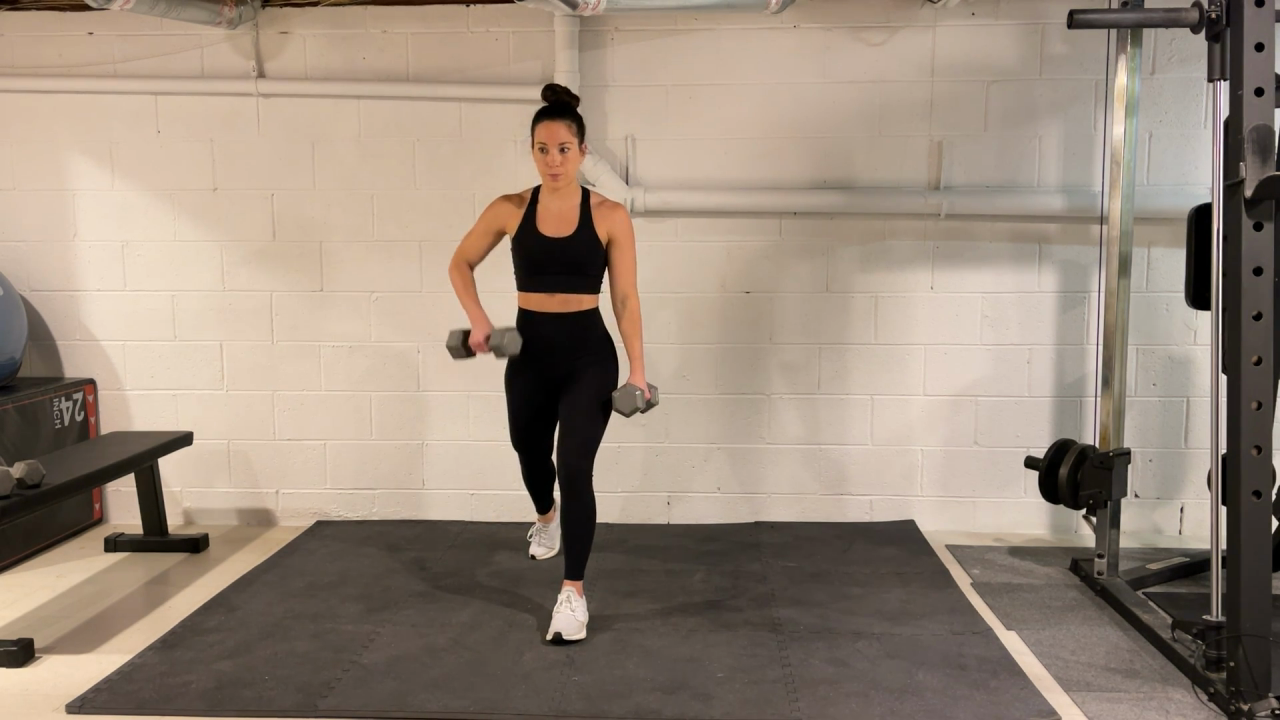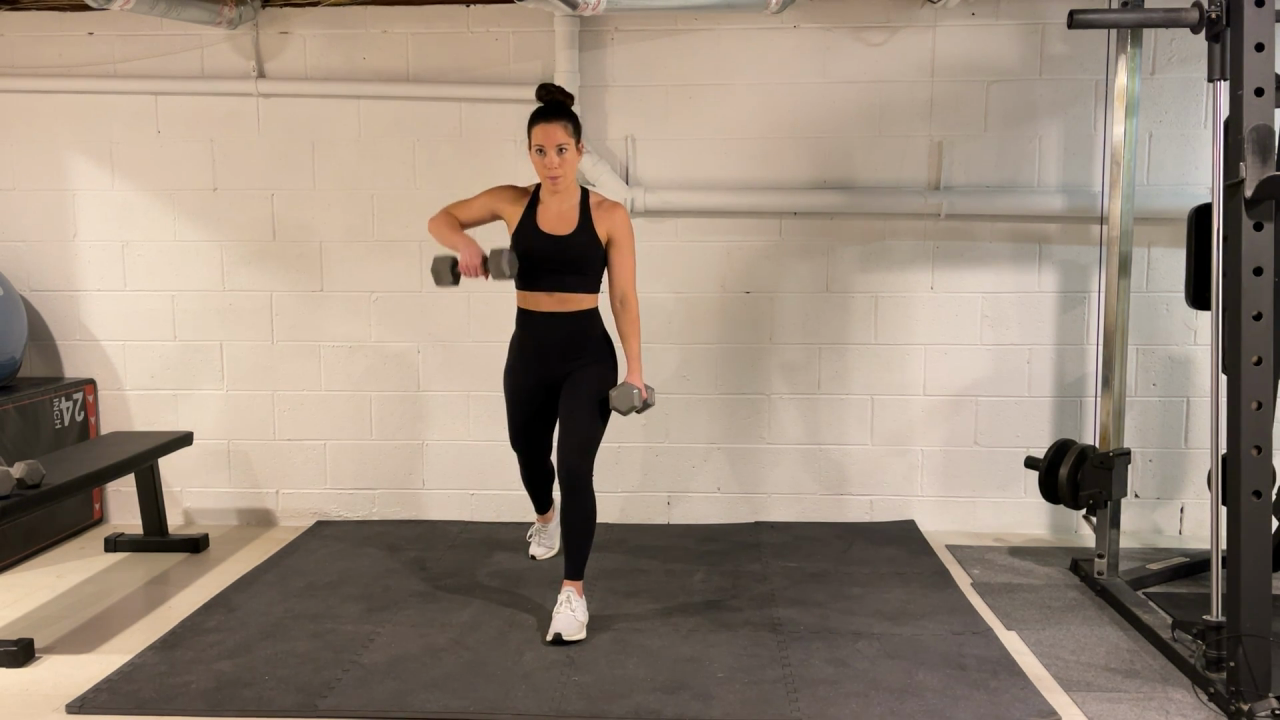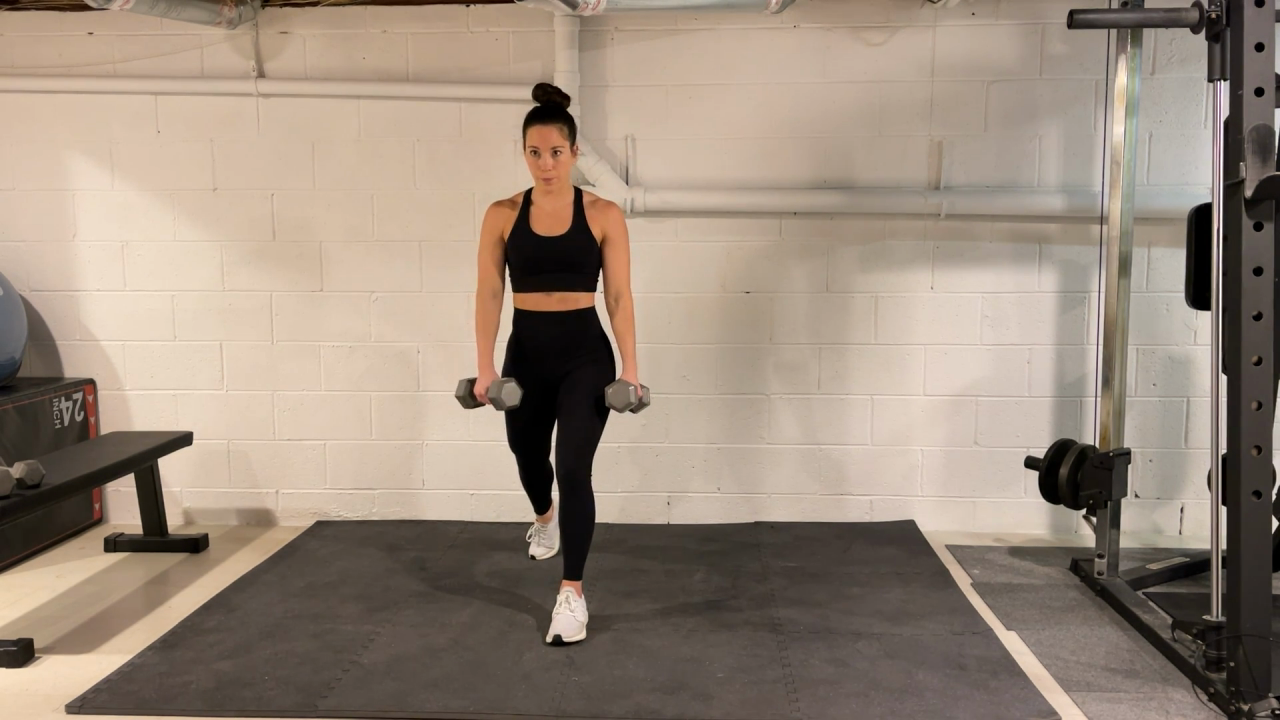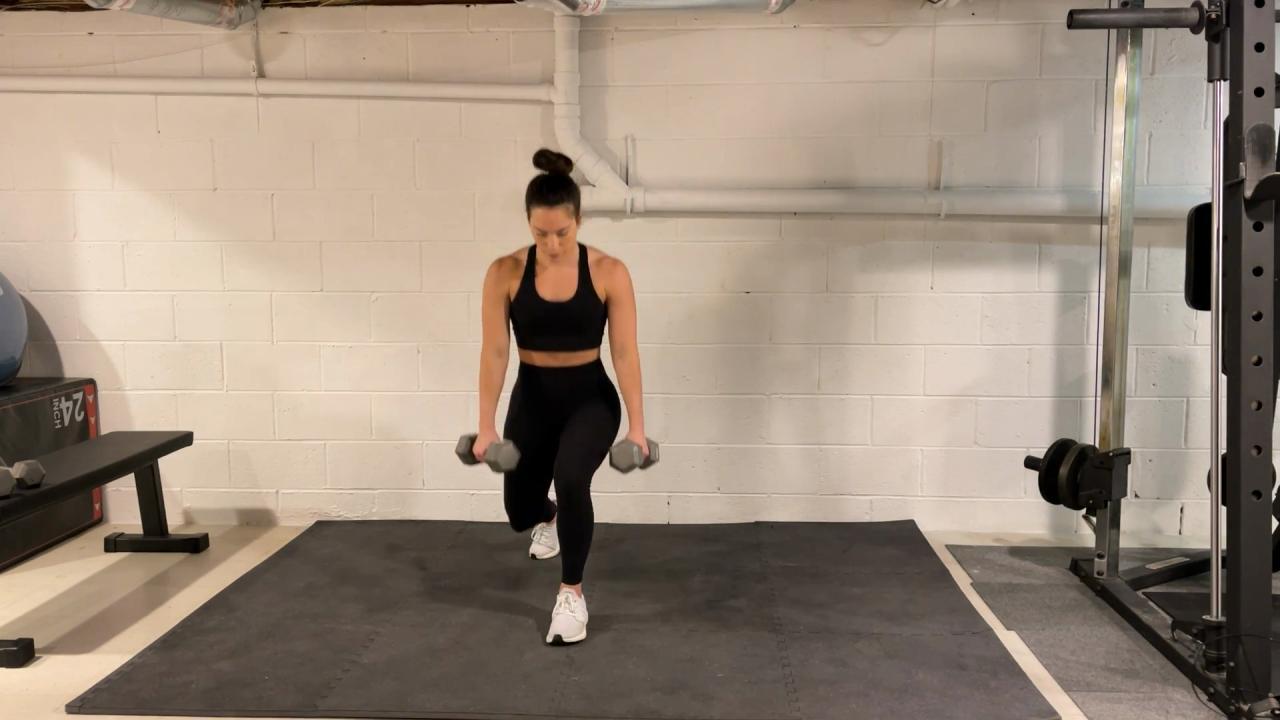
dt=0.7s
person 1, frame 1
left shoulder: (610, 215)
right shoulder: (510, 209)
left elbow: (625, 297)
right elbow: (460, 265)
left wrist: (637, 368)
right wrist: (476, 314)
left hip: (588, 353)
right hip: (528, 354)
left knee: (575, 468)
right knee: (531, 453)
left ankle: (573, 593)
right ankle: (546, 517)
person 1, frame 2
left shoulder: (609, 214)
right shoulder: (512, 202)
left elbow: (624, 297)
right elbow: (439, 220)
left wrist: (635, 368)
right wrist: (462, 242)
left hip: (588, 354)
right hip: (528, 352)
left knee: (575, 469)
right knee: (529, 453)
left ankle: (573, 593)
right ankle: (545, 517)
person 1, frame 3
left shoulder: (603, 215)
right shoulder: (503, 214)
left elbow: (619, 295)
right elbow: (489, 294)
left wrist: (630, 366)
right wrist: (485, 366)
left hip: (585, 353)
right hip: (526, 353)
left knee: (574, 469)
right knee: (528, 455)
left ankle: (573, 593)
right ankle: (544, 517)
person 1, frame 4
left shoulder: (610, 273)
right shoulder: (505, 273)
left elbow: (625, 352)
right elbow: (494, 352)
left wrist: (636, 423)
right wrist: (486, 425)
left hip: (590, 396)
right hip: (532, 398)
left knee: (572, 479)
right knee: (520, 511)
left ankle: (572, 594)
right ankle: (550, 518)
